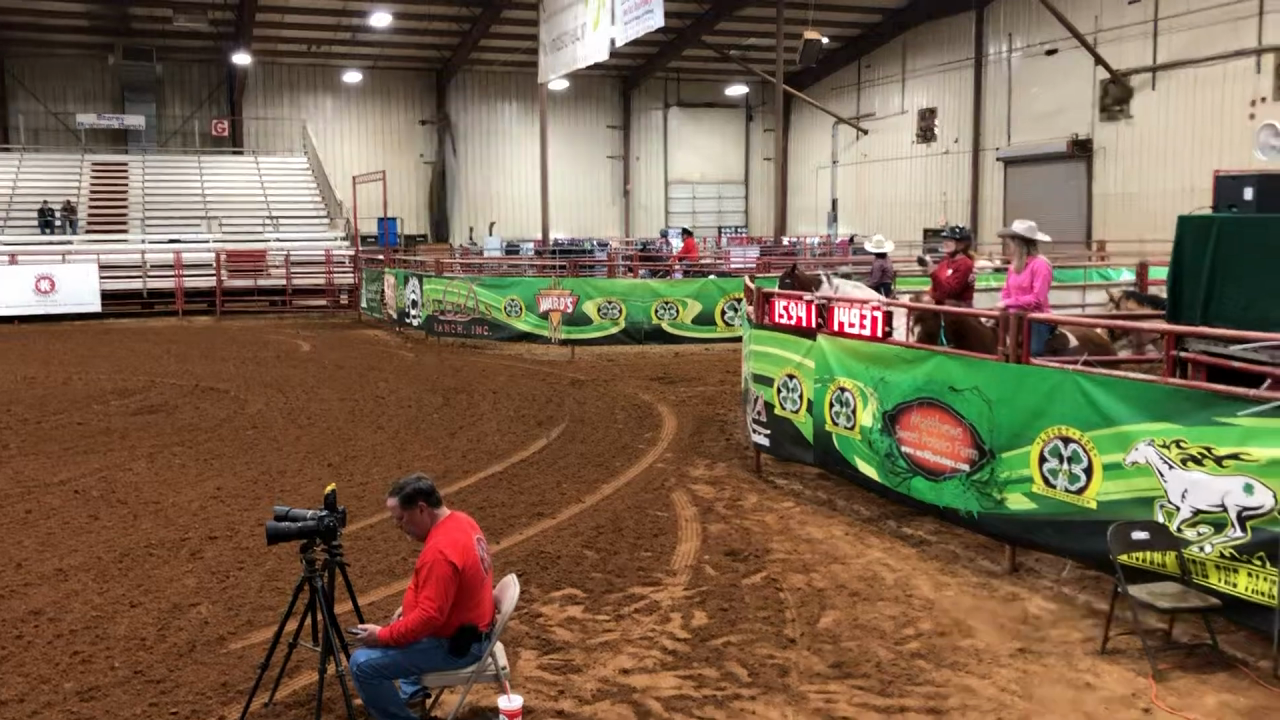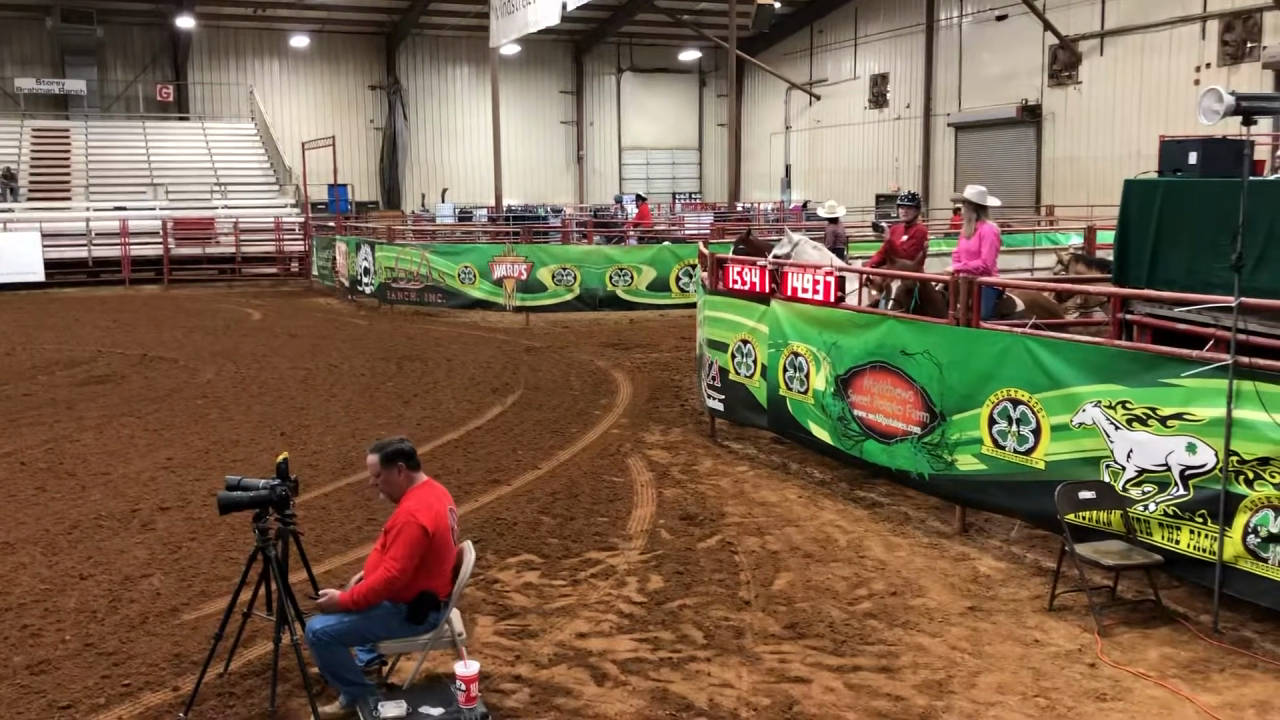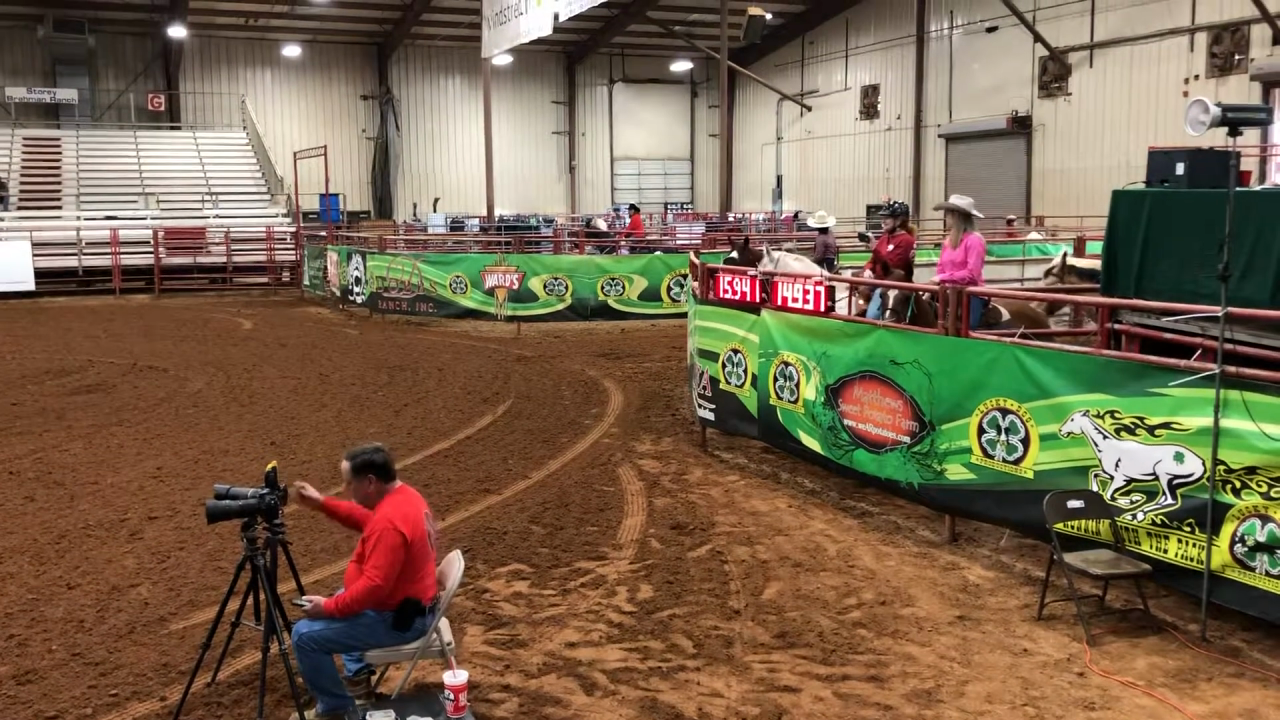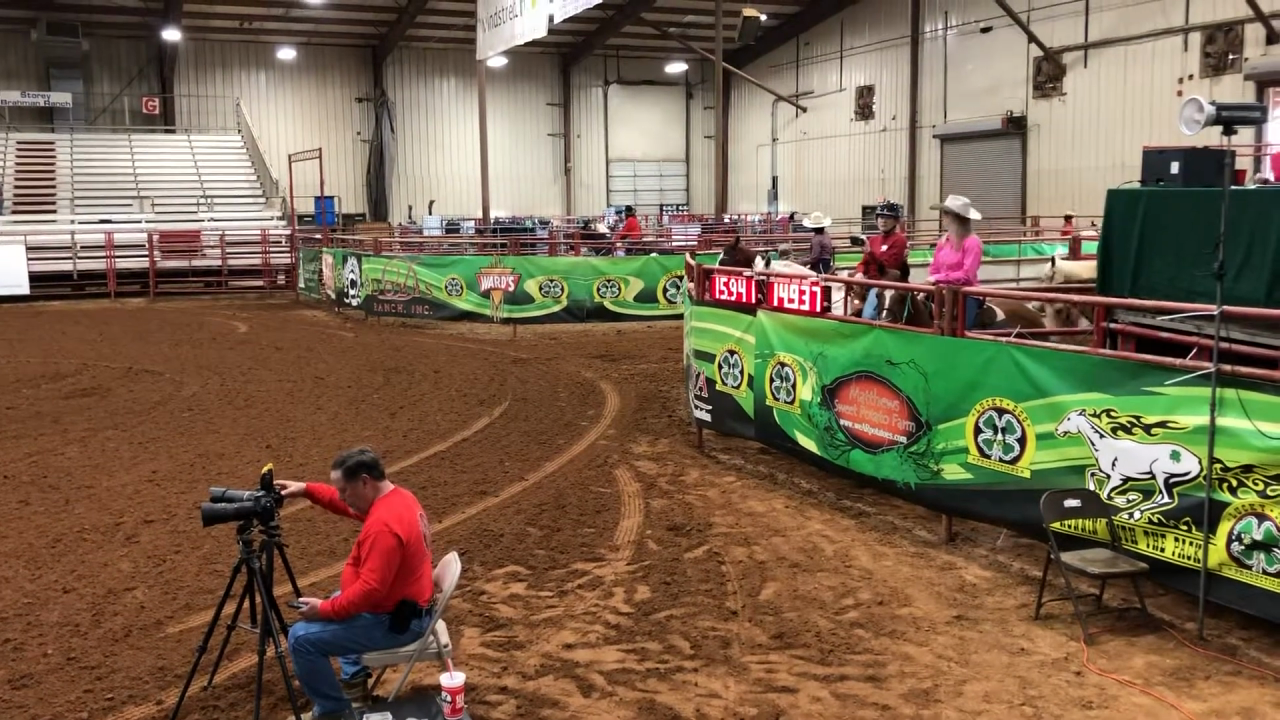
dt=1s
person 1, frame 1
left shoulder: (440, 551)
right shoulder: (461, 521)
left elbow: (429, 617)
left wrist: (382, 635)
right wrist: (410, 605)
left hip: (455, 644)
right hip: (469, 628)
left knee: (363, 664)
right knee: (400, 625)
right ankle: (412, 690)
person 1, frame 2
left shoulder: (412, 514)
right shoulder: (434, 491)
left elbow: (391, 577)
left wrist: (342, 600)
right wrist: (369, 572)
left hip: (412, 611)
right hip: (424, 597)
left knee: (318, 630)
right knee: (357, 594)
left ankle: (360, 696)
right ankle: (368, 662)
person 1, frame 3
left shoulder: (389, 522)
right shoulder: (405, 495)
left elbow: (374, 587)
right elbow: (367, 518)
left wrist: (328, 607)
right wrist: (322, 504)
left hip: (397, 618)
right hip: (409, 604)
left knee: (304, 635)
right knee: (343, 599)
right ankle: (357, 676)
person 1, frame 4
left shoulder: (384, 524)
right shoulder: (398, 496)
left elbow: (370, 589)
right elbow: (347, 503)
left wrist: (324, 609)
right wrist: (306, 489)
left hip: (396, 621)
right hip: (406, 606)
left knee: (301, 638)
right knee: (340, 603)
right ankle: (355, 678)
